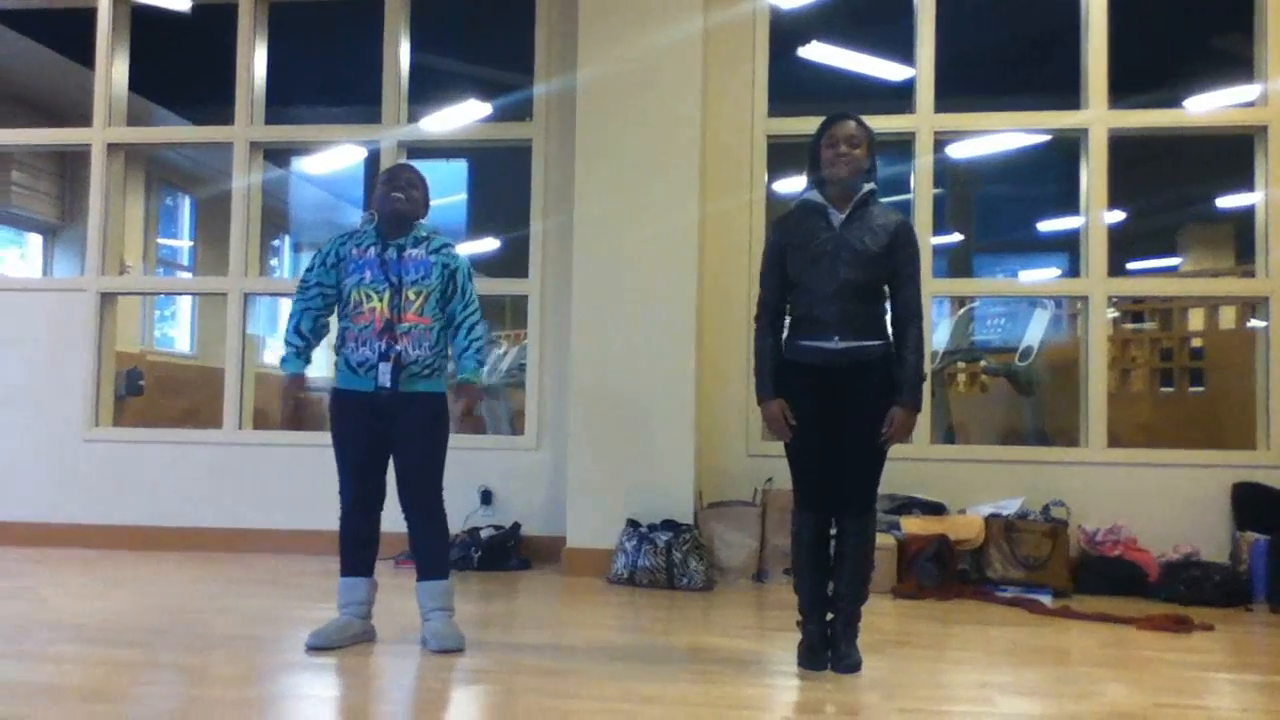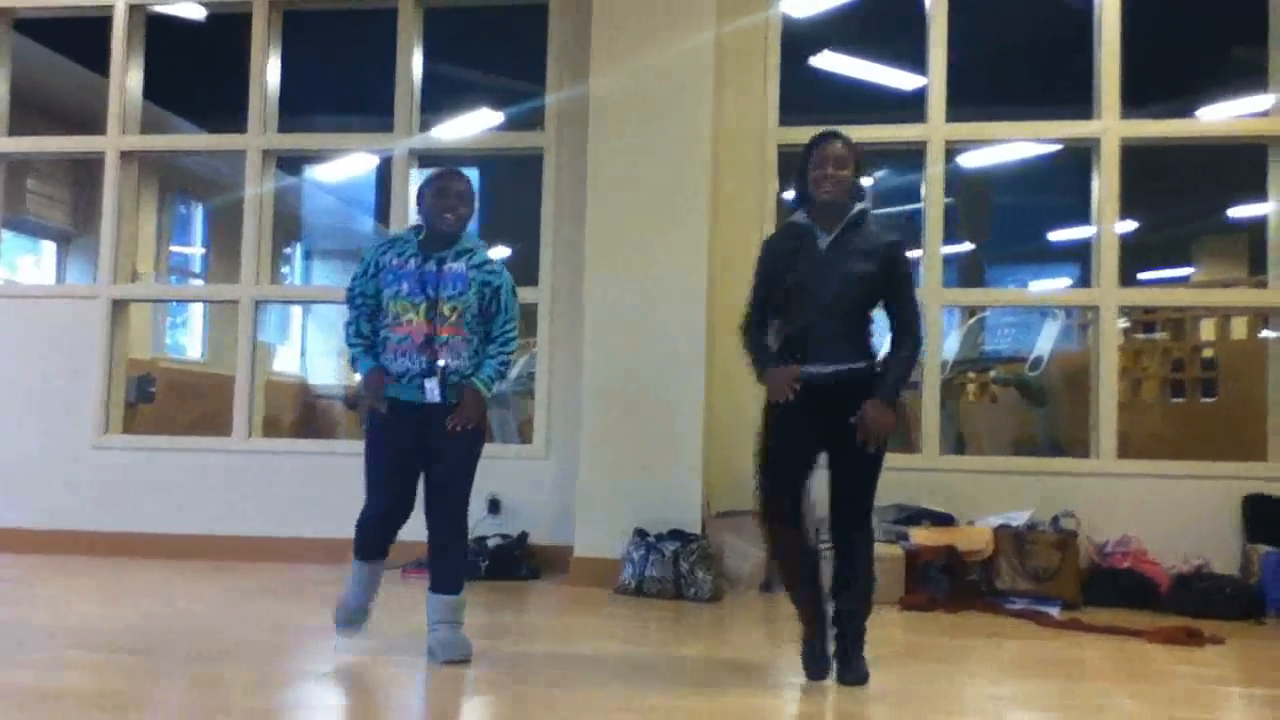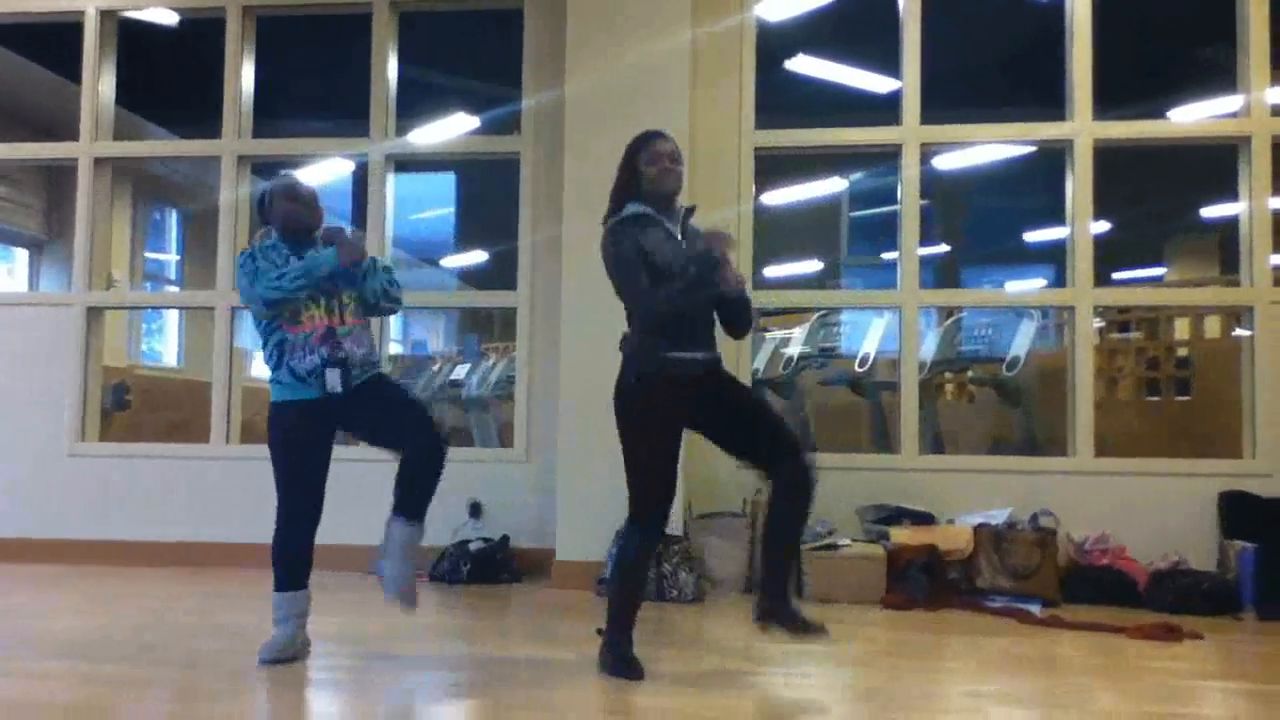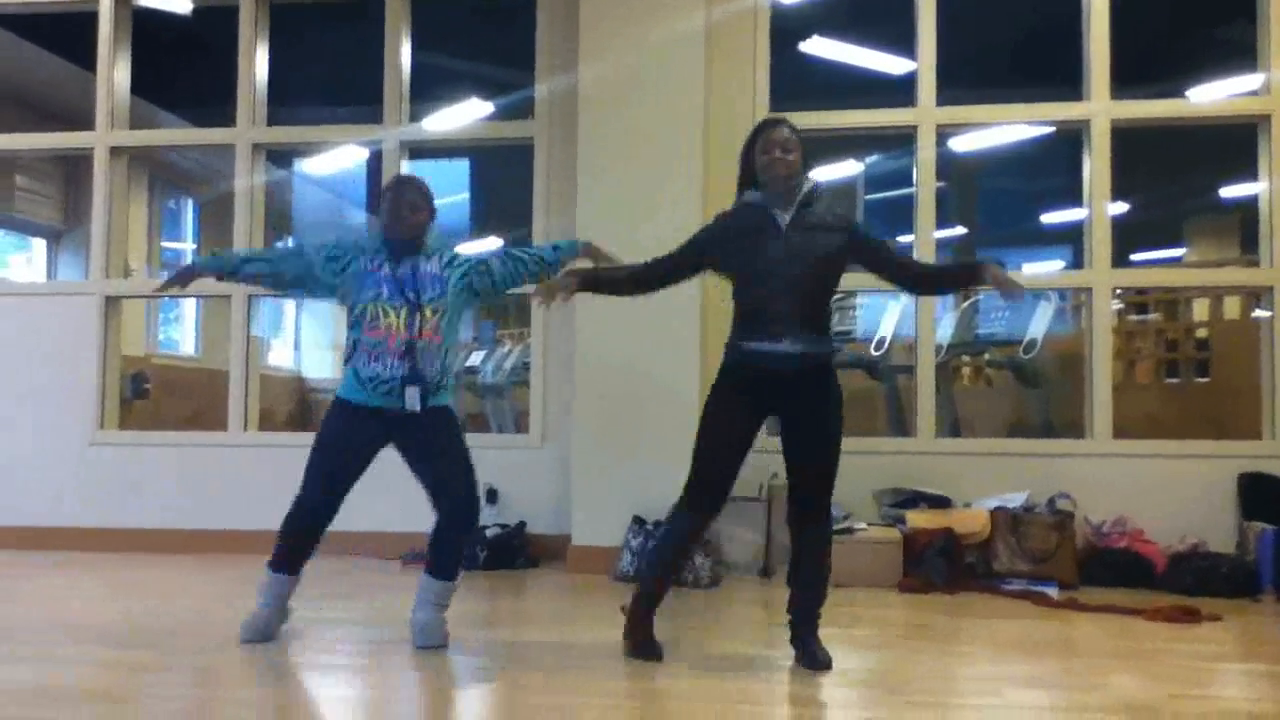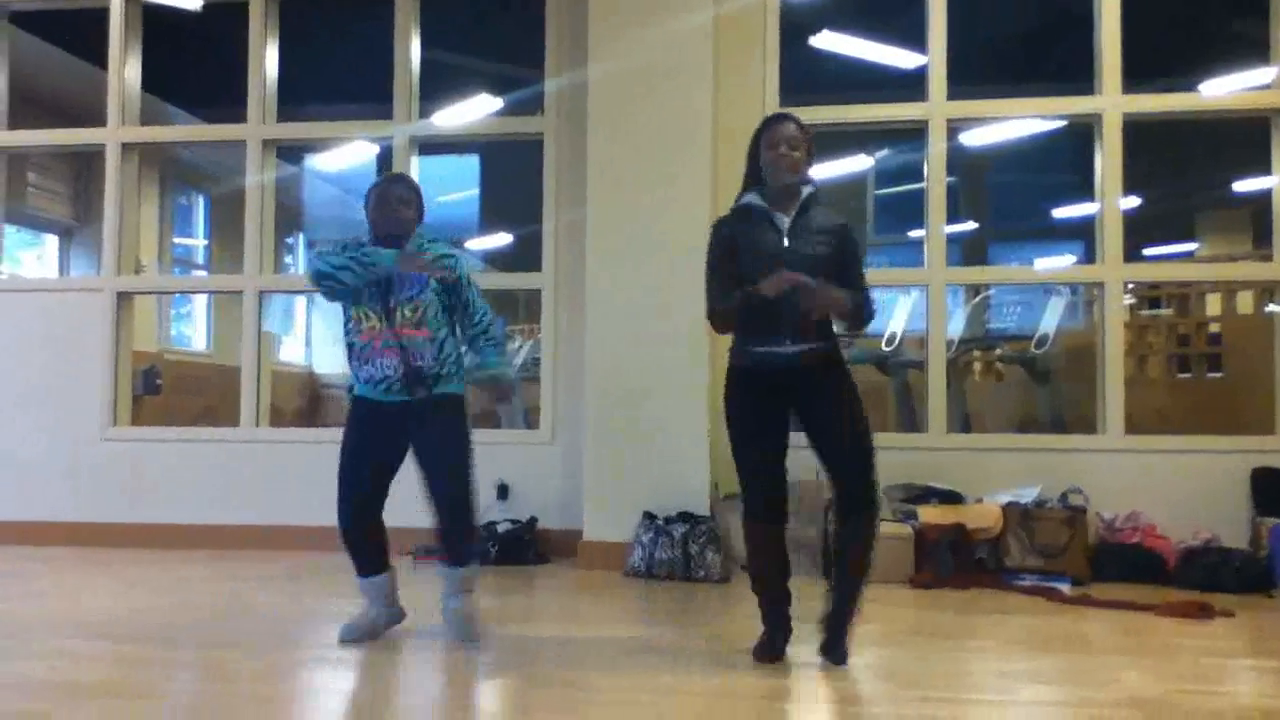
dt=1s
person 1, frame 1
left shoulder: (892, 227)
right shoulder: (790, 225)
left elbow: (908, 317)
right elbow: (769, 315)
left wrist: (908, 397)
right wrist: (767, 391)
left hip: (867, 377)
right hip: (804, 376)
left knee: (856, 505)
right knee: (810, 504)
left ankle: (846, 631)
right ankle: (812, 629)
person 1, frame 2
left shoulder: (881, 247)
right shoulder: (781, 244)
left elbow: (907, 332)
right elbow: (755, 324)
left wrist: (886, 397)
right wrist: (768, 368)
left hip: (857, 395)
right hip: (795, 393)
left knee: (851, 521)
right knee: (778, 512)
left ankle: (850, 643)
right ankle: (813, 625)
person 1, frame 3
left shoulder: (700, 239)
right shoulder: (624, 237)
left elbow: (739, 326)
right elbow: (650, 309)
left wrist: (733, 289)
right wrist: (705, 270)
left hip: (707, 377)
right hip: (651, 384)
left knee: (792, 468)
right knee: (649, 514)
left ankle: (775, 599)
right ankle: (616, 642)
person 1, frame 4
left shoulder: (838, 227)
right shoulder: (731, 227)
left elbow: (913, 277)
right elbow: (658, 273)
left wrist: (979, 271)
right wrist: (581, 279)
left hip: (811, 379)
right hip: (744, 374)
left knee: (811, 507)
right knee: (701, 497)
left ankle: (805, 632)
right ankle: (641, 614)
person 1, frame 5
left shoulder: (833, 227)
right shoulder: (733, 227)
left elbow: (864, 311)
right elbow: (720, 316)
left wrist: (840, 304)
right wrist: (760, 290)
left hip: (821, 371)
right hip: (753, 376)
left knee: (859, 497)
right knee: (763, 505)
left ankle: (838, 620)
right ankle: (774, 623)
person 2, frame 1
left shoulder: (444, 256)
right shoulder: (342, 250)
left elbow: (466, 318)
right elbow: (310, 306)
left wrist: (469, 375)
right wrist: (294, 363)
left hip: (421, 396)
right hip: (356, 395)
left knee: (424, 502)
right knee: (358, 502)
left ankle: (438, 615)
right ankle: (354, 613)
person 2, frame 2
left shoulder: (488, 270)
right shoulder: (385, 256)
left elbow: (504, 337)
right elbow: (359, 315)
left wrist: (480, 386)
right wrist: (368, 368)
left hip: (457, 406)
right hip: (395, 402)
left knee: (448, 513)
right knee: (386, 504)
left ankle: (445, 624)
right ankle: (361, 583)
person 2, frame 3
left shoulder: (341, 252)
right shoulder: (257, 260)
left elbow: (390, 299)
right elbow: (269, 295)
left wrist: (354, 261)
right wrist: (329, 260)
left hip: (361, 383)
right hip: (297, 399)
left knee: (426, 439)
right knee: (297, 510)
left ankle: (399, 547)
right ankle: (290, 626)
person 2, frame 4
left shoulder: (454, 268)
right shoulder: (350, 259)
left elbow: (508, 268)
right elbow: (287, 268)
left wrist: (569, 251)
right wrist: (209, 265)
left hip: (427, 409)
right hip: (360, 406)
left knee: (461, 506)
right knee: (313, 503)
left ankle: (429, 610)
right ankle: (272, 602)
person 2, frame 5
left shoulder: (445, 260)
right shoulder: (351, 255)
left elbow: (480, 323)
right elbow: (325, 275)
left wrist: (496, 370)
right wrist: (394, 261)
left hip: (437, 401)
right hip: (373, 403)
left knee: (452, 496)
right knee: (354, 508)
left ankle: (457, 596)
right ankle: (381, 604)
